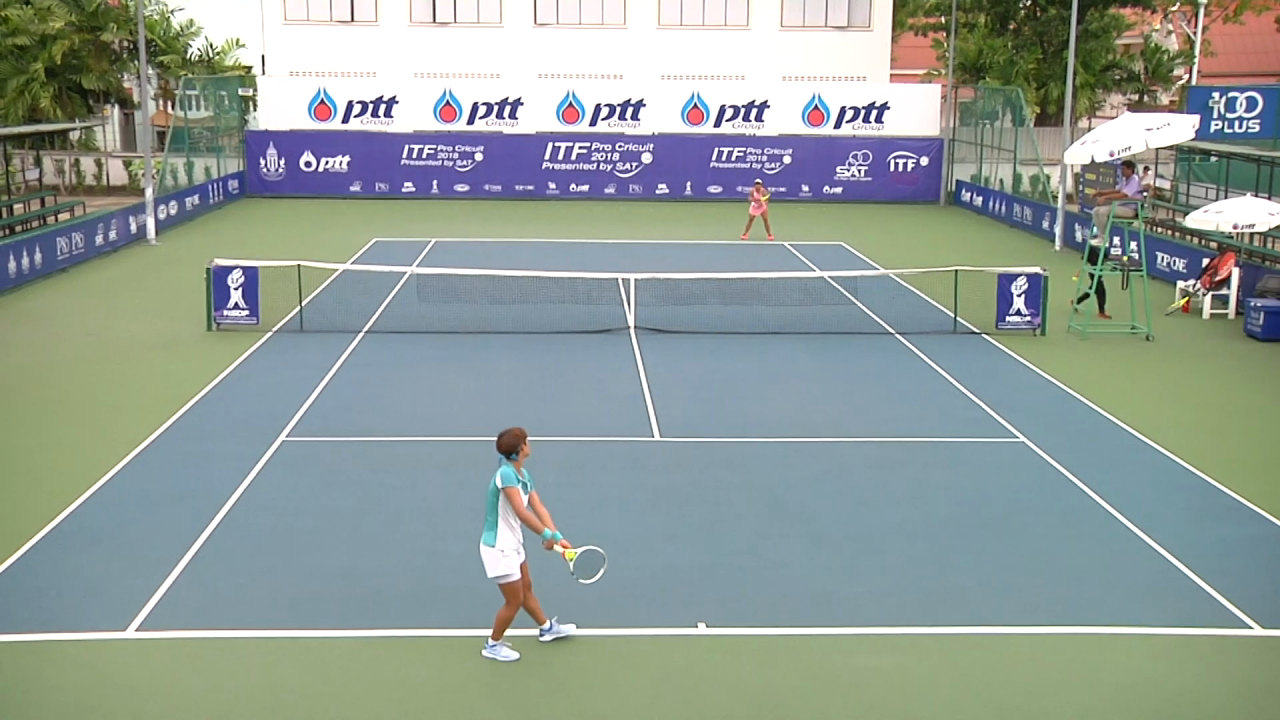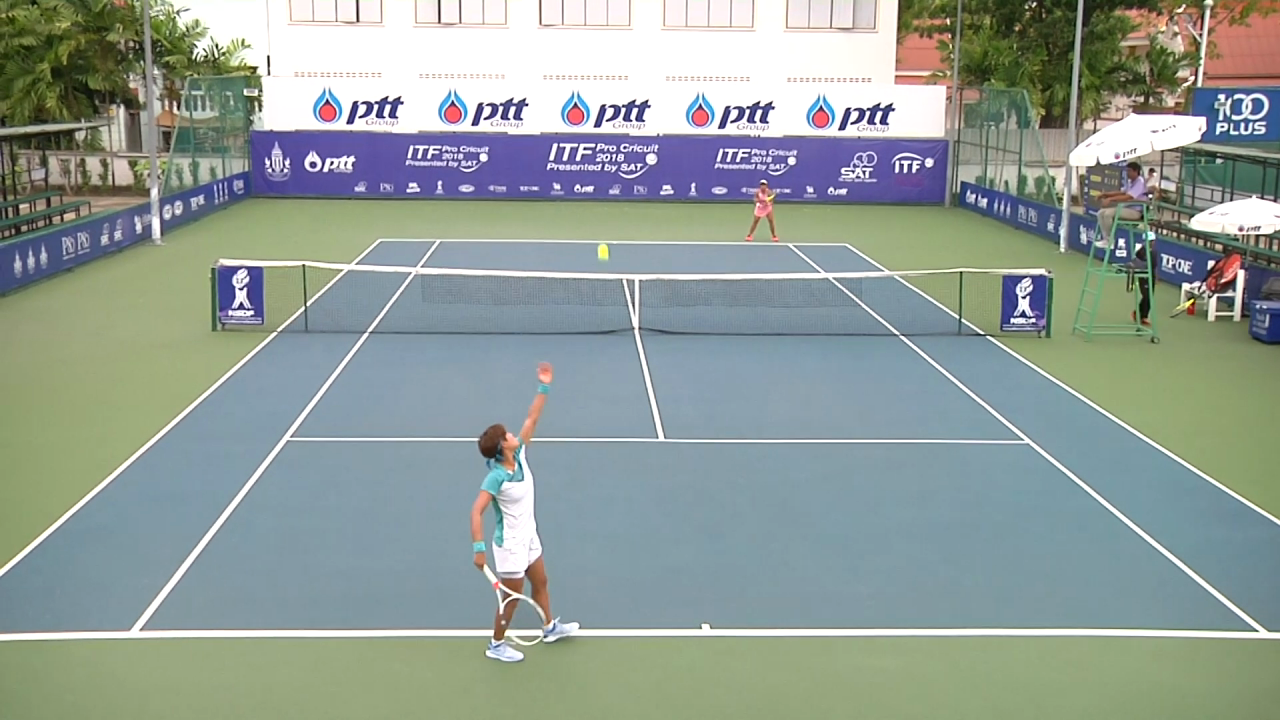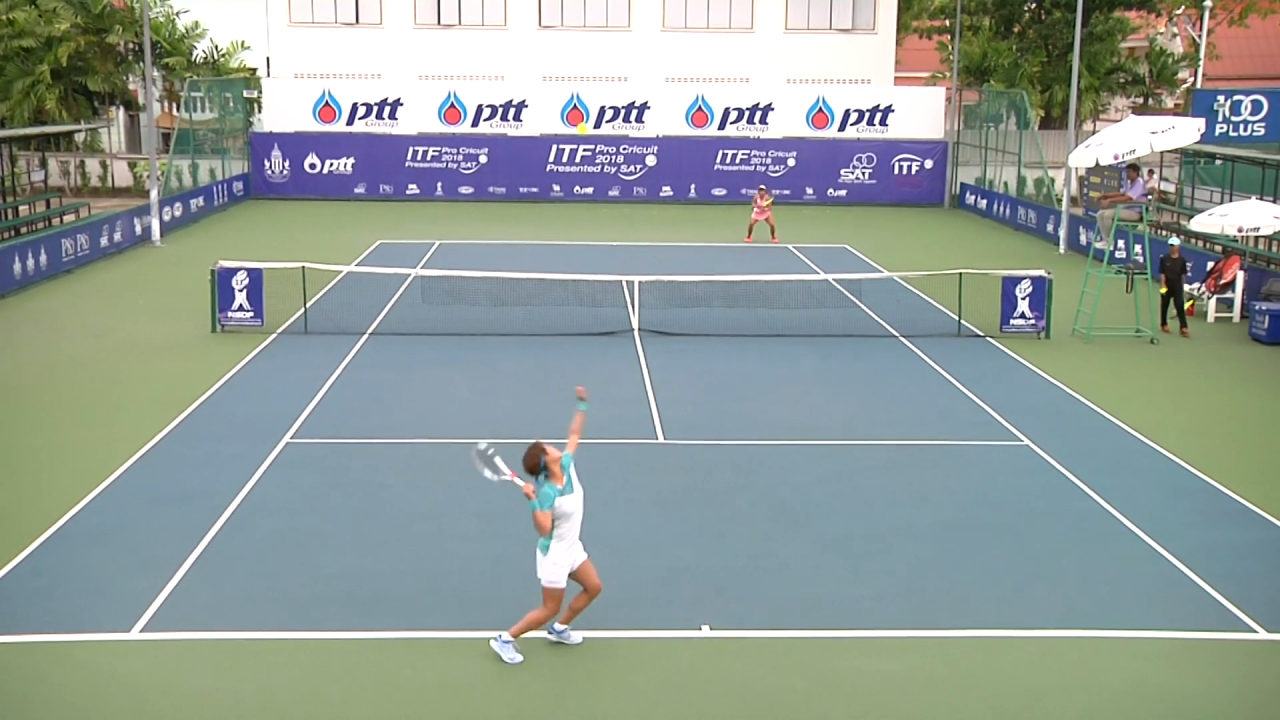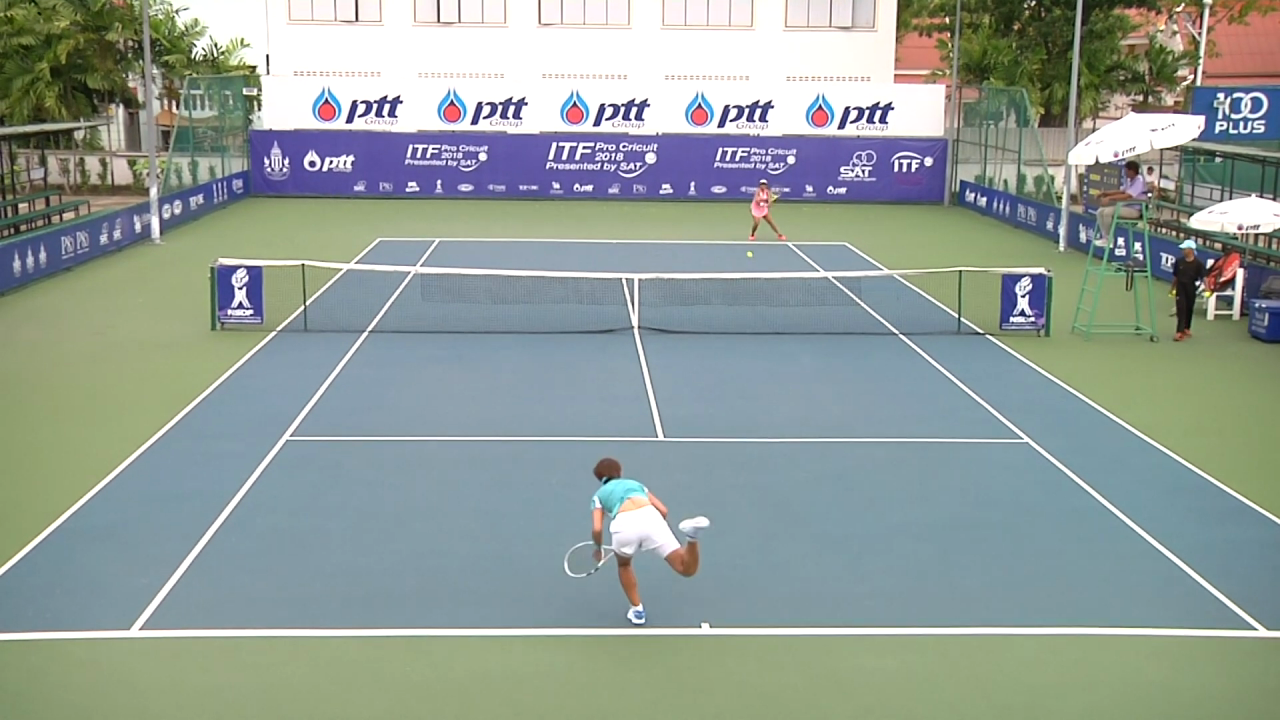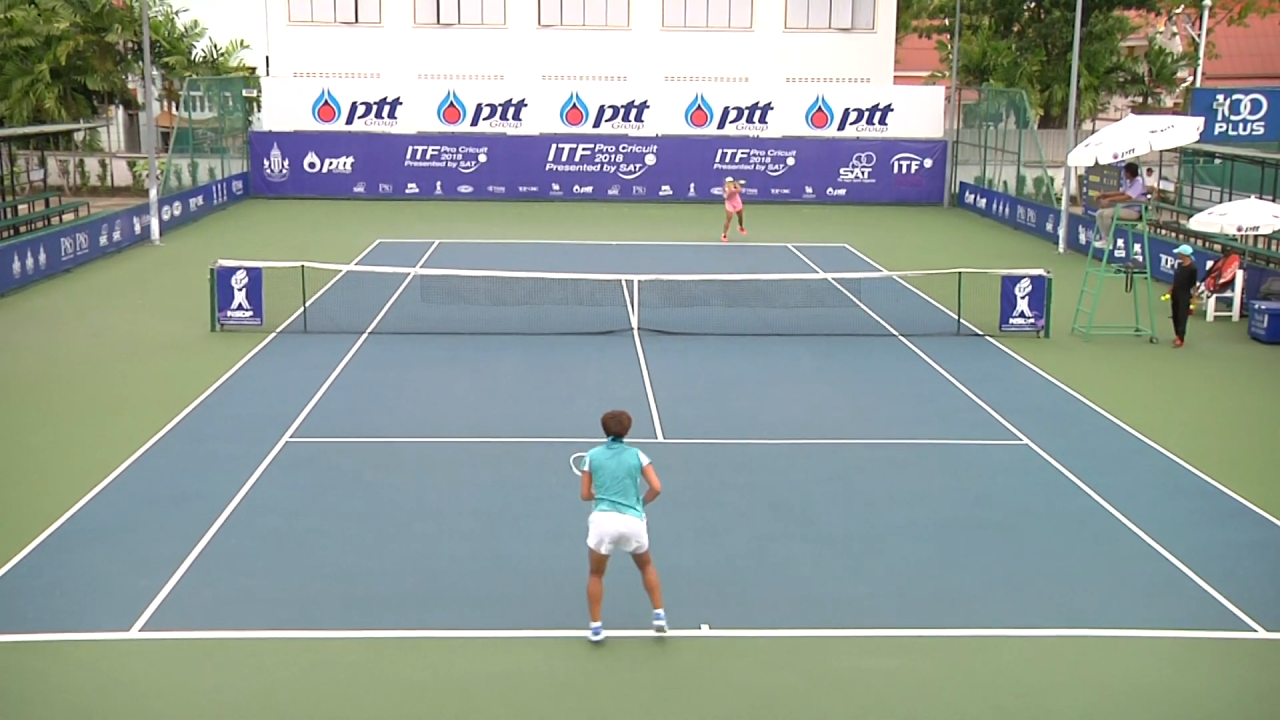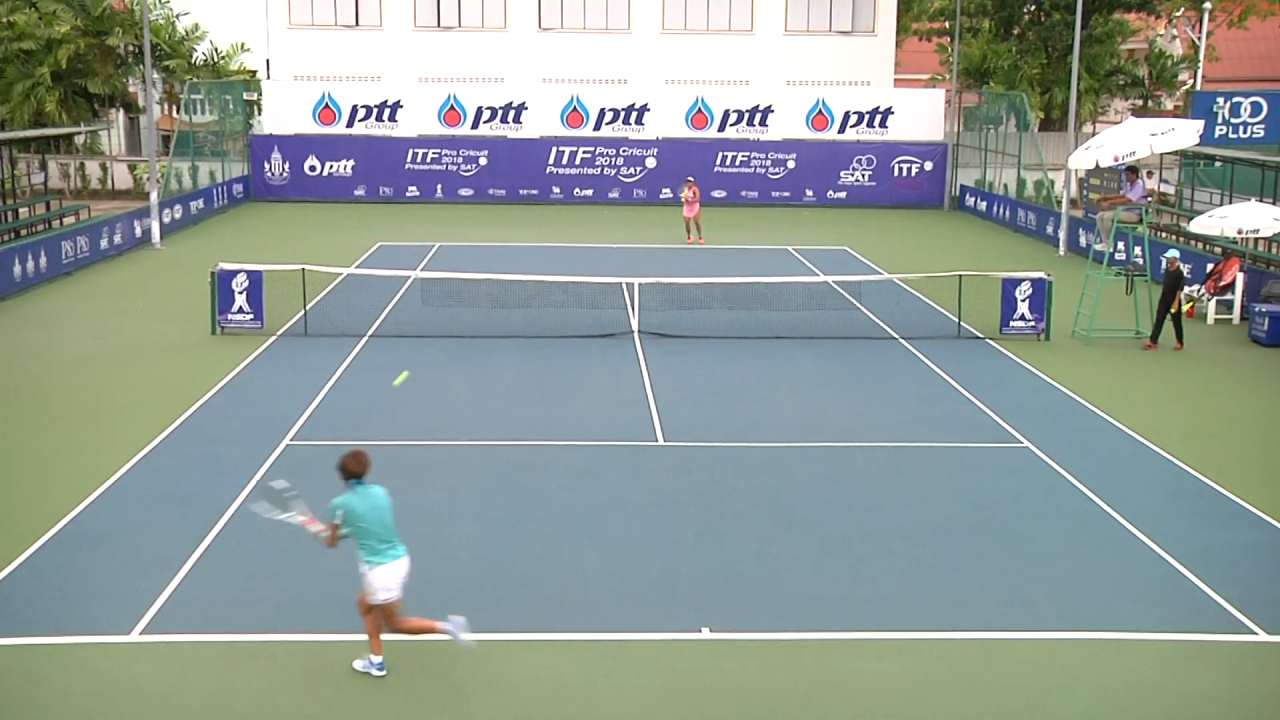
dt=0.7s
person 1, frame 1
left shoulder: (524, 474)
right shoulder: (505, 475)
left elbow: (539, 508)
right elbow: (521, 513)
left wrist: (557, 536)
right wrist: (547, 536)
left hip: (512, 544)
right hip: (499, 548)
left knee: (526, 588)
right knee: (515, 601)
left ankle: (547, 628)
right ankle: (493, 645)
person 1, frame 2
left shoulder: (518, 456)
right shoulder: (495, 478)
left elbow: (532, 418)
right elbow: (476, 513)
left wrist: (544, 387)
right wrist: (478, 549)
left hip: (529, 538)
right hip: (510, 546)
left knee: (540, 583)
right knee: (512, 599)
left ankle: (550, 629)
right ankle: (496, 645)
person 1, frame 3
left shoulder: (567, 467)
right shoulder: (547, 495)
left elbow: (573, 436)
right elbow: (544, 531)
left wrist: (581, 406)
right wrist: (532, 500)
left hip: (573, 547)
right hip: (555, 553)
left knee: (594, 588)
right knee: (551, 608)
left ankle: (560, 629)
right ankle: (506, 639)
person 1, frame 4
left shoulder: (599, 495)
right shoulder: (635, 484)
left elbow: (597, 529)
right elbow: (664, 510)
left wrist: (598, 549)
right wrist: (660, 528)
left hip: (624, 526)
right hip: (651, 518)
left knee: (623, 565)
right knee: (687, 569)
left ankle: (637, 611)
right ankle: (690, 531)
person 1, frame 5
left shoulder: (593, 456)
right shoulder: (637, 455)
left elbow: (585, 495)
right elbow: (656, 488)
left hip: (604, 521)
right hip: (633, 522)
left knee: (596, 575)
right knee: (646, 566)
left ankle: (596, 627)
right ankle: (659, 615)
person 1, frame 6
left shoulder: (339, 504)
right shoulder: (379, 492)
left elbow: (331, 542)
left wrist: (331, 533)
left hip: (379, 569)
right hip: (398, 560)
left knee: (396, 625)
right knee: (364, 606)
left ankle: (447, 627)
right ankle: (376, 660)
